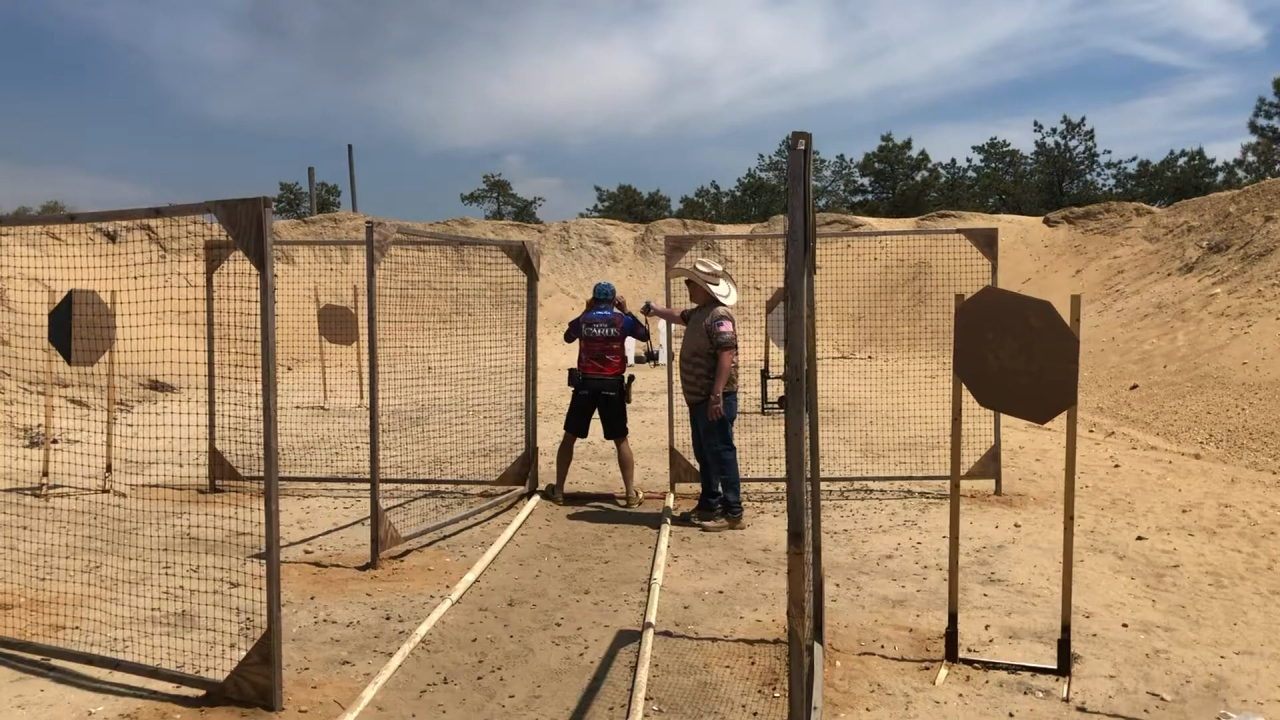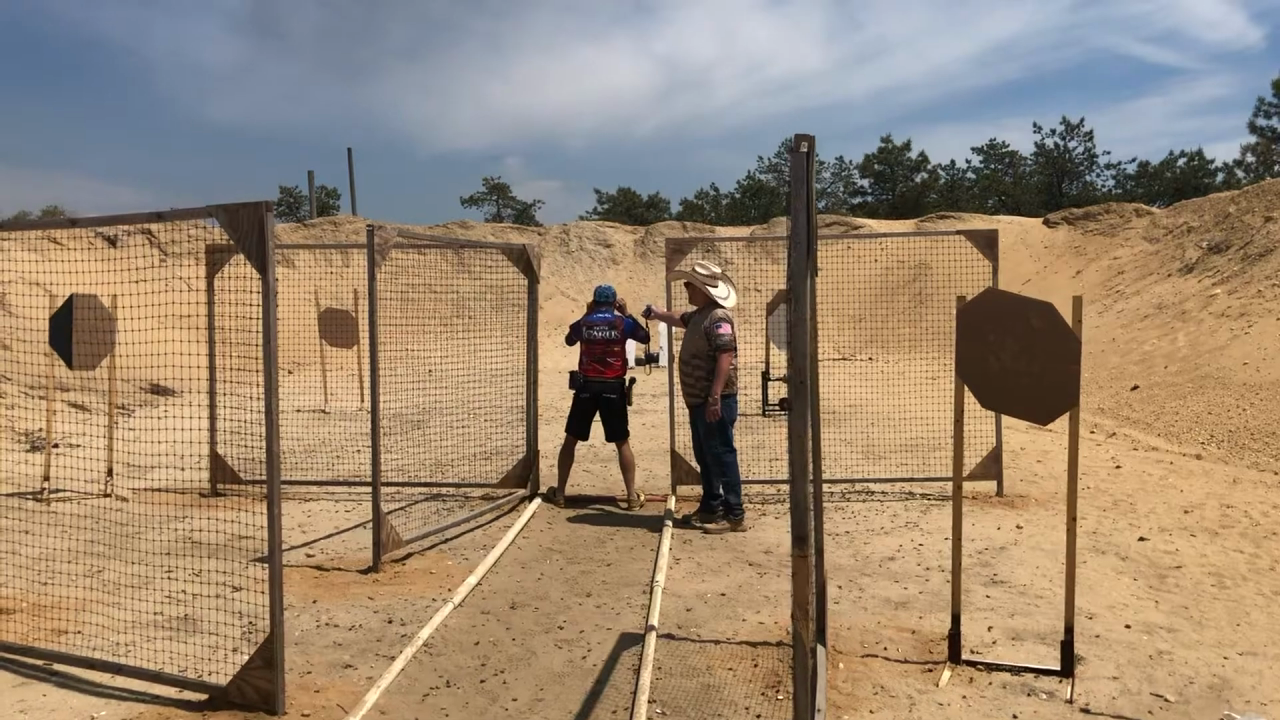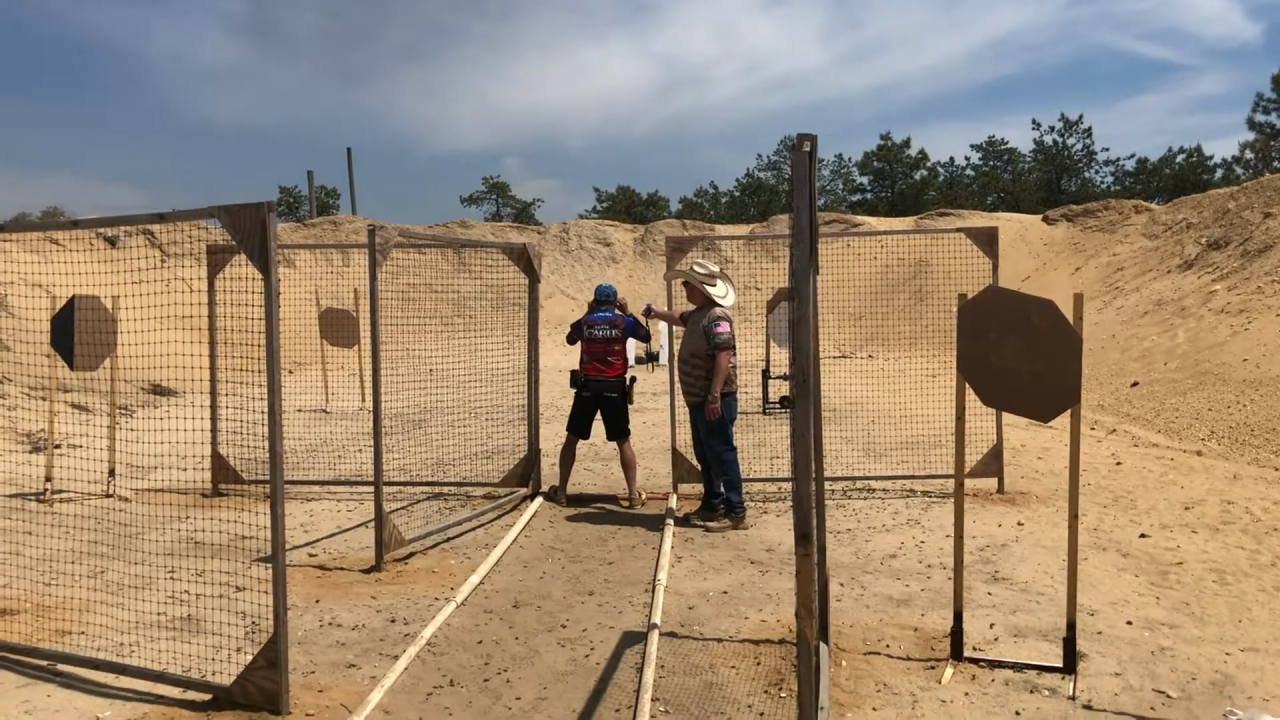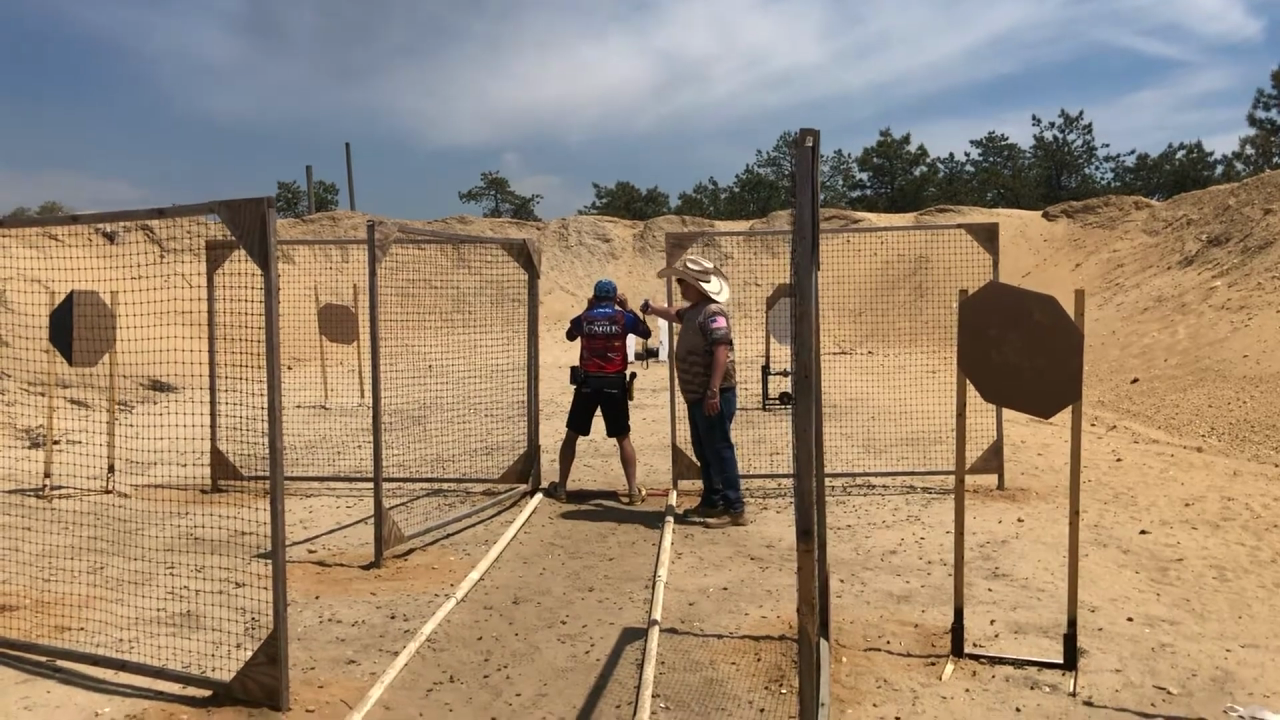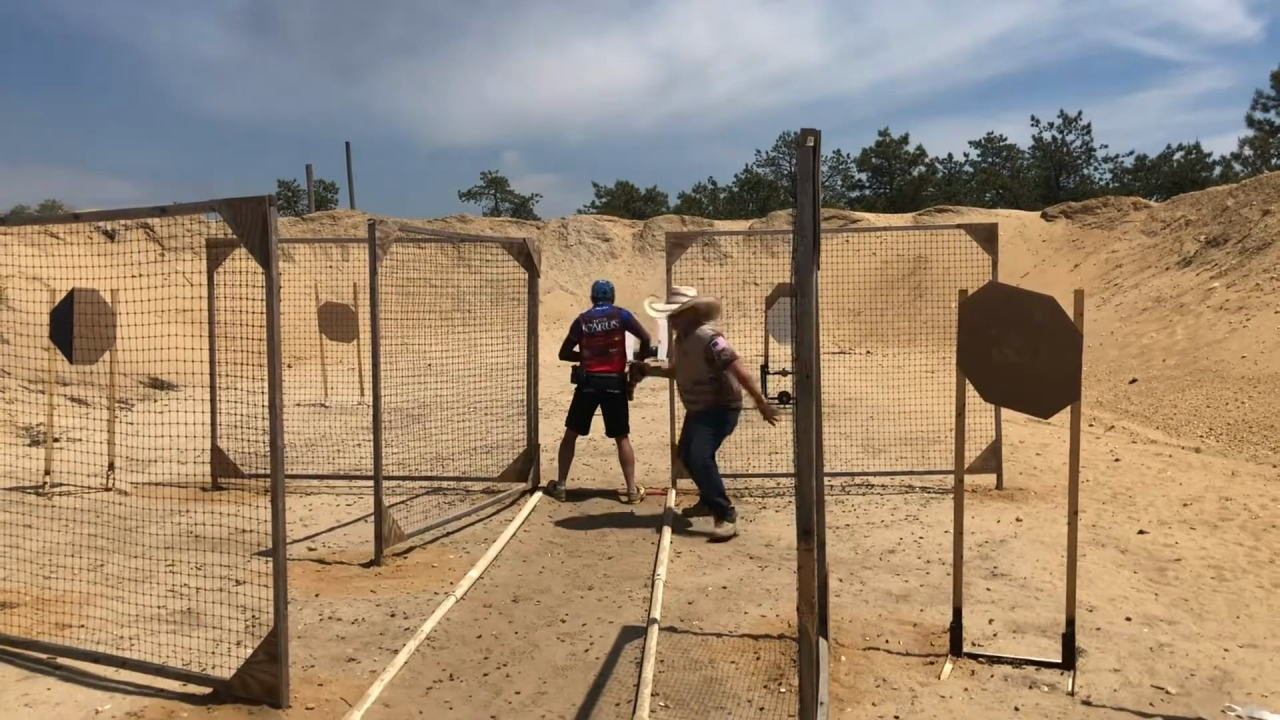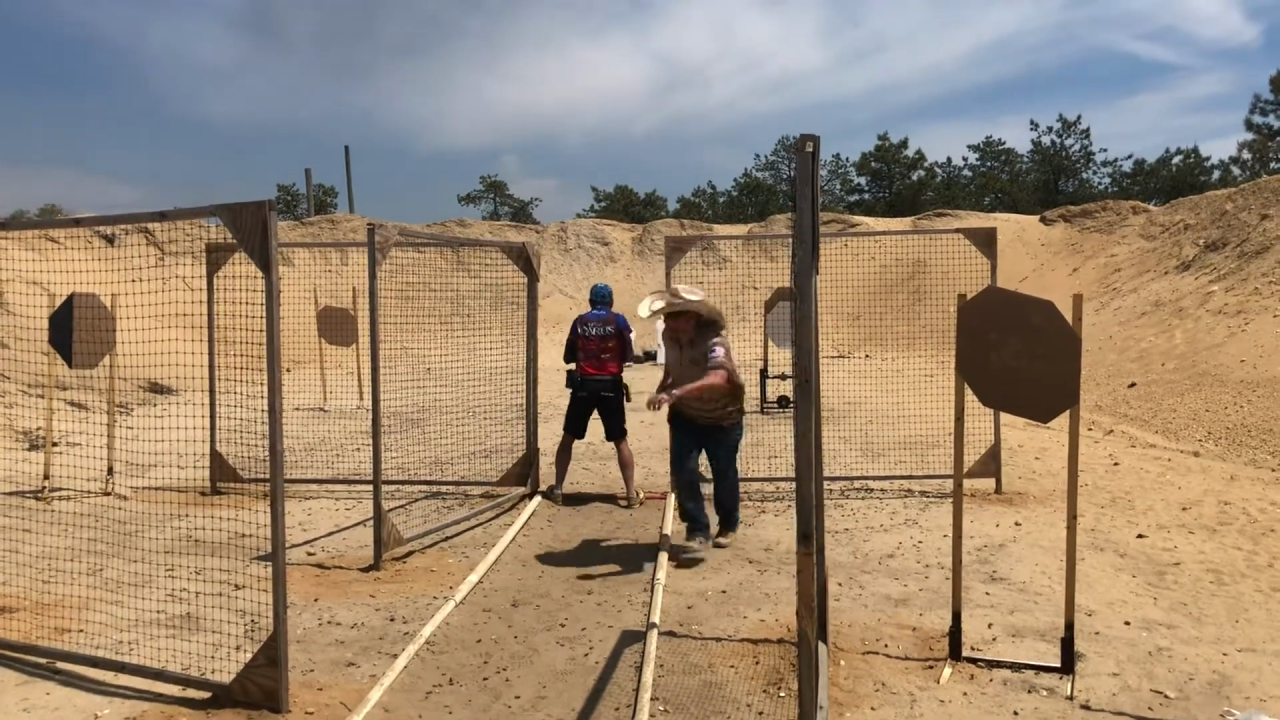
dt=0.4s
person 1, frame 1
left shoulder: (719, 315)
right shoulder: (699, 313)
left elbow: (726, 356)
right elbow: (679, 316)
left wrist: (717, 395)
right wrist: (656, 310)
left hip: (715, 400)
right hip: (699, 399)
left knee: (721, 454)
right knee: (704, 455)
left ankle: (733, 513)
right ankle: (709, 505)
person 1, frame 2
left shoulder: (718, 317)
right shoulder: (698, 315)
left elbow: (725, 358)
right elbow: (680, 319)
left wrist: (715, 397)
right wrist: (656, 314)
left hip: (715, 401)
right hip: (698, 401)
left knee: (722, 456)
right knee: (705, 457)
left ankle: (734, 515)
right ankle: (711, 508)
person 1, frame 3
left shoulder: (717, 316)
right shoulder: (698, 314)
left elbow: (724, 356)
right elbow: (678, 318)
left wrist: (714, 395)
right wrist: (656, 313)
left hip: (715, 400)
right hip: (698, 399)
left knee: (722, 455)
right knee: (705, 456)
left ankle: (736, 513)
right ankle: (712, 506)
person 1, frame 4
left shoulder: (712, 312)
right shoulder: (693, 310)
left elbow: (721, 351)
right elbow: (674, 314)
left wrist: (714, 390)
right wrist: (652, 308)
left hip: (714, 395)
right hip: (696, 395)
left knee: (719, 450)
right knee: (703, 452)
left ankle: (735, 509)
right ankle: (712, 502)
person 1, frame 5
left shoulder: (707, 337)
right shoulder: (681, 338)
left elbow: (737, 368)
left wrist: (761, 402)
right wrist: (653, 369)
left hip: (719, 409)
right hip: (700, 409)
left knee: (699, 456)
right knee: (687, 453)
left ankle: (726, 515)
right ankle: (708, 502)
person 1, frame 6
left shoulder: (713, 342)
right shoulder: (671, 336)
left elbow: (717, 380)
left wrist: (675, 393)
right wrist: (662, 386)
left hip: (722, 418)
right hip: (685, 416)
left knee: (724, 476)
right knee: (684, 472)
left ankle: (728, 524)
right ankle: (698, 532)
person 2, frame 1
left shoulder: (583, 320)
right shoulder: (622, 321)
left elbow: (568, 337)
right elbow: (645, 335)
right wrist: (627, 311)
left hip: (586, 385)
right hip: (612, 385)
left knee: (569, 437)
right knee: (621, 440)
left ankle: (558, 489)
right ankle: (631, 493)
person 2, frame 2
left shoulder: (583, 323)
right shoulder: (622, 323)
left elbow: (569, 341)
right elbow: (646, 338)
right wrist: (627, 314)
left hip: (586, 387)
right hip: (613, 388)
left knee: (570, 440)
right knee: (622, 443)
left ankle: (560, 492)
right ankle: (632, 495)
person 2, frame 3
left shoulder: (584, 322)
right shoulder: (623, 322)
left elbow: (570, 340)
right elbow: (647, 337)
right wrist: (628, 313)
left hip: (587, 386)
right hip: (614, 387)
left knee: (571, 439)
right knee: (623, 442)
left ankle: (561, 491)
right ankle: (634, 494)
person 2, frame 4
left shoulder: (584, 318)
right shoulder: (623, 318)
left elbow: (570, 336)
right elbow: (647, 333)
right wrist: (628, 309)
left hip: (587, 383)
right hip: (614, 383)
left knee: (571, 435)
right knee: (623, 438)
left ankle: (561, 487)
right ankle: (633, 490)
person 2, frame 5
left shoulder: (582, 320)
right shoulder: (621, 315)
left elbow: (564, 354)
right elbow: (645, 339)
left hip: (588, 382)
right hip: (615, 382)
left knee: (570, 434)
right knee: (622, 438)
left ankle: (560, 485)
right ankle: (632, 489)
person 2, frame 6
left shoulder: (579, 322)
right shoulder: (617, 320)
left elbow: (568, 357)
right elbow: (628, 355)
left hip: (583, 385)
right hip: (610, 385)
left knee: (568, 438)
right knee: (620, 441)
left ankle: (557, 490)
right ankle: (631, 493)
